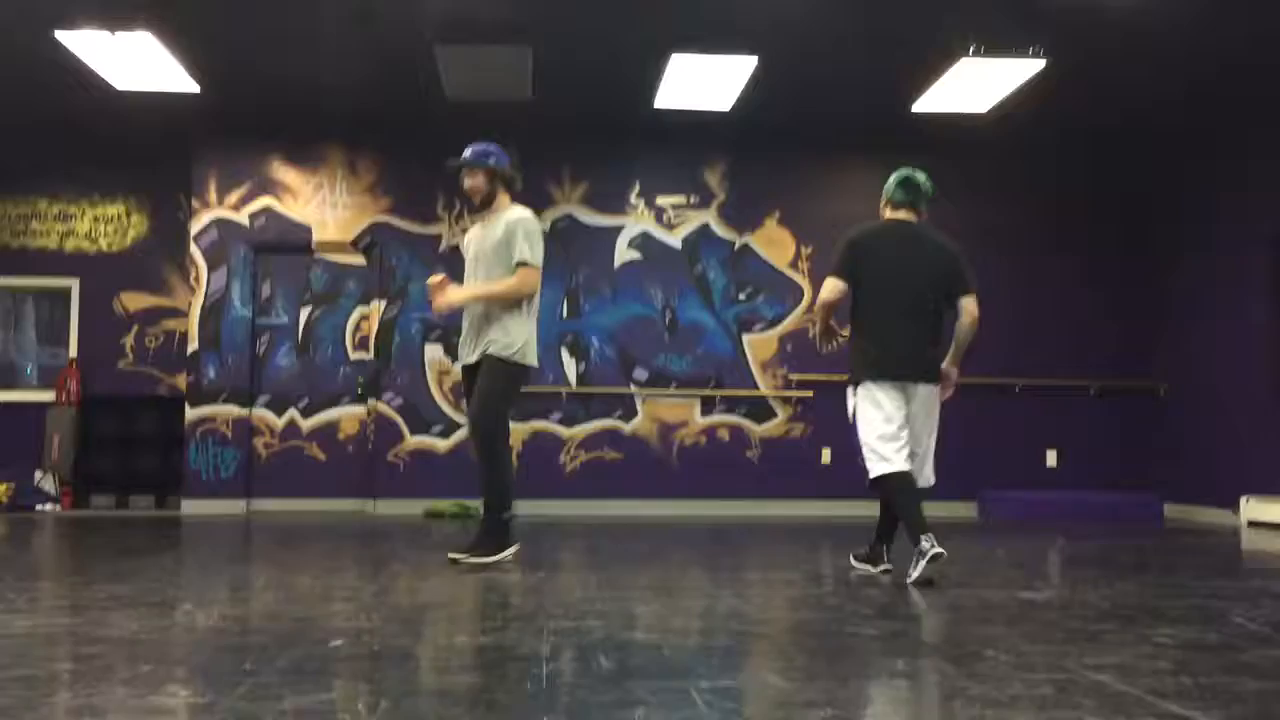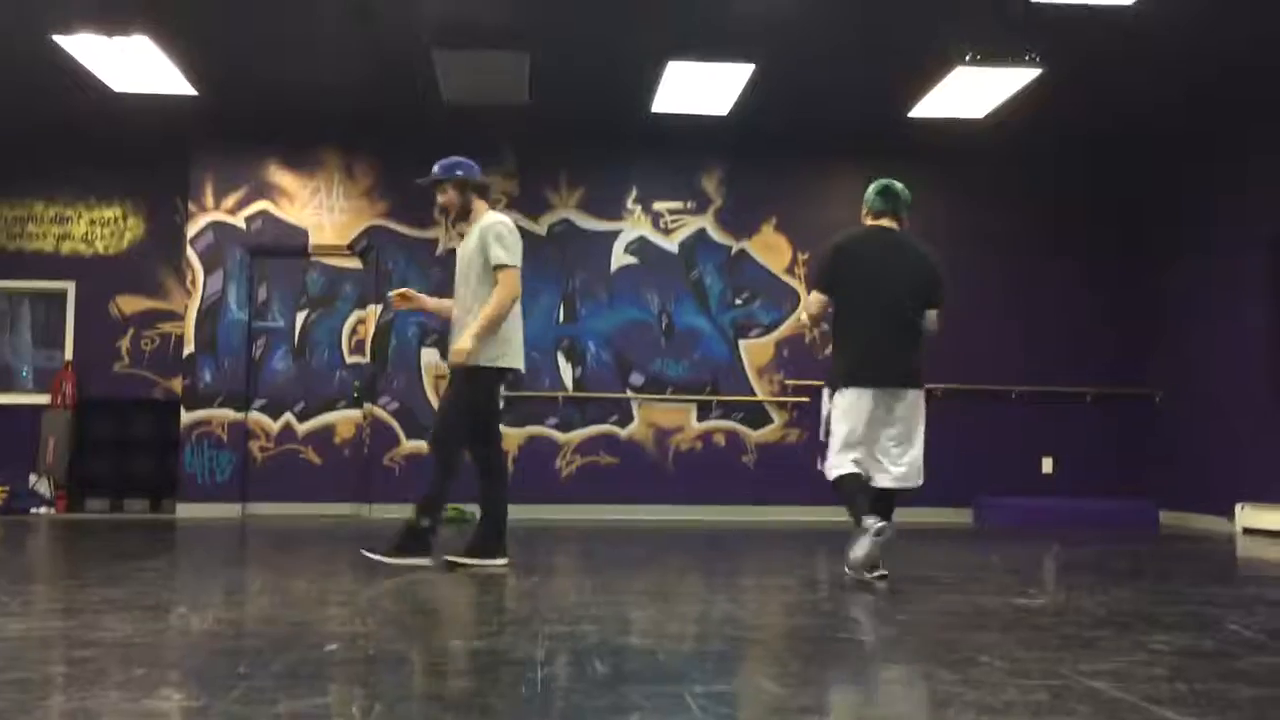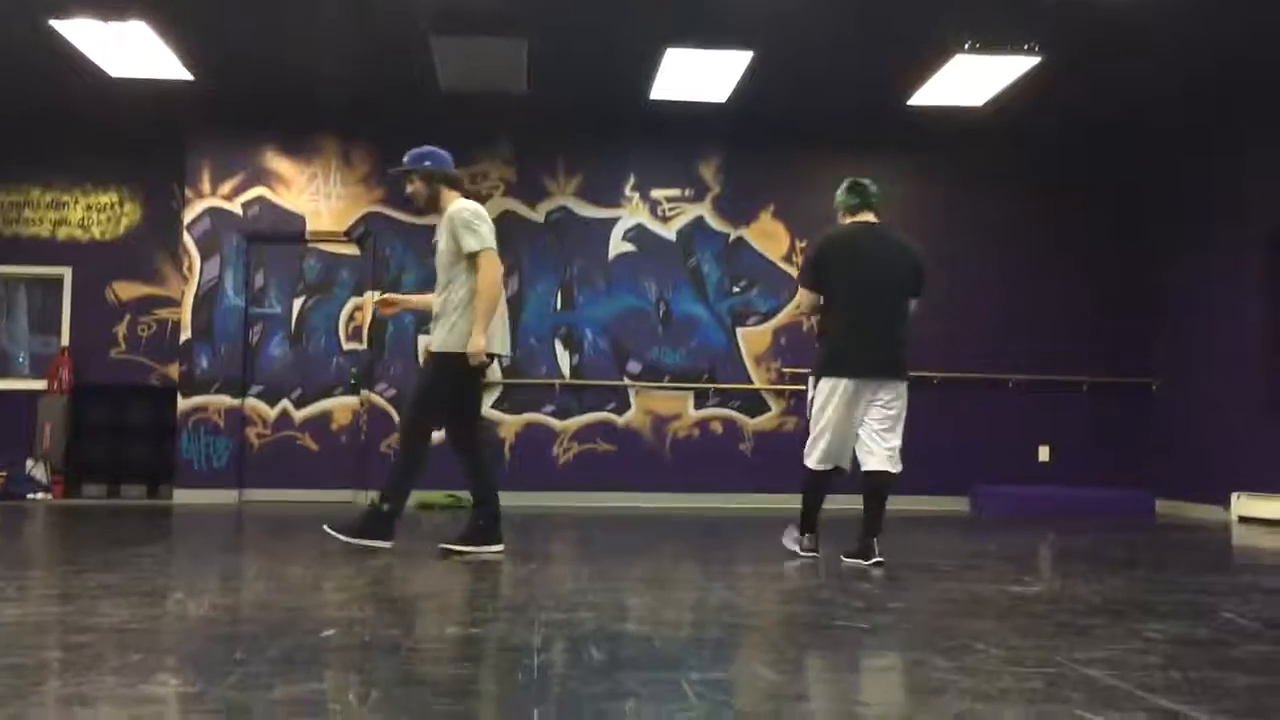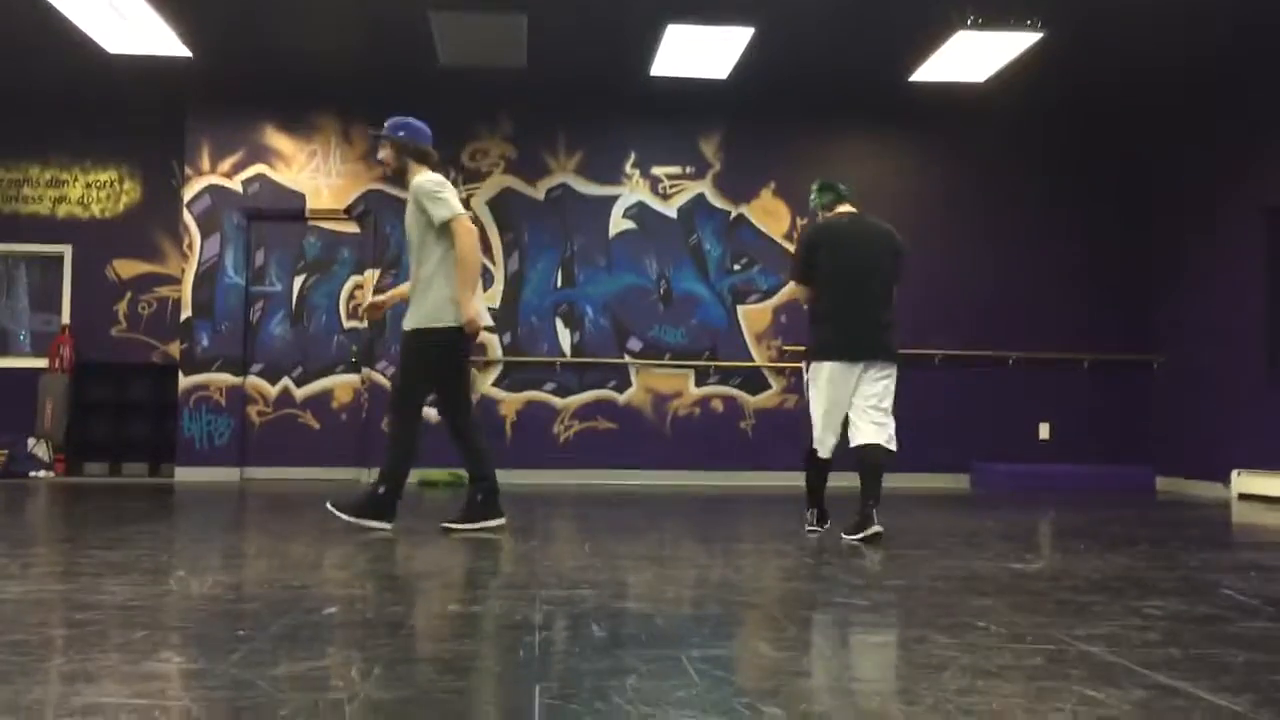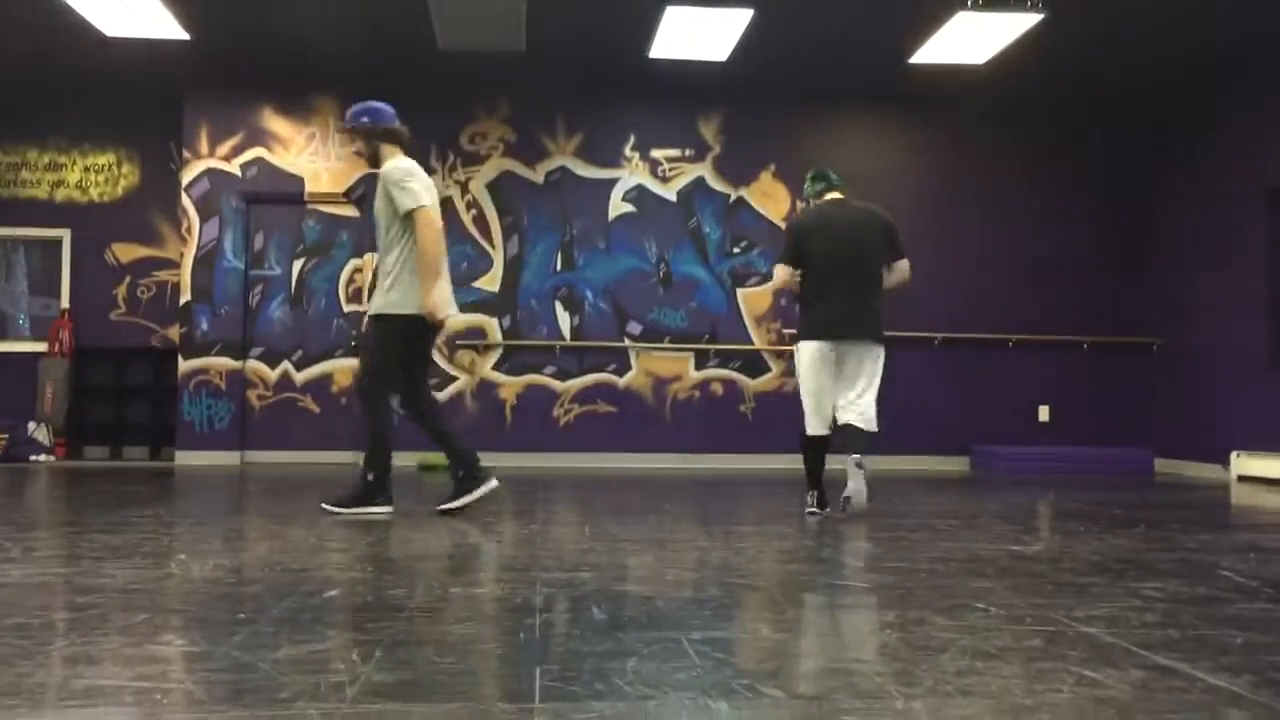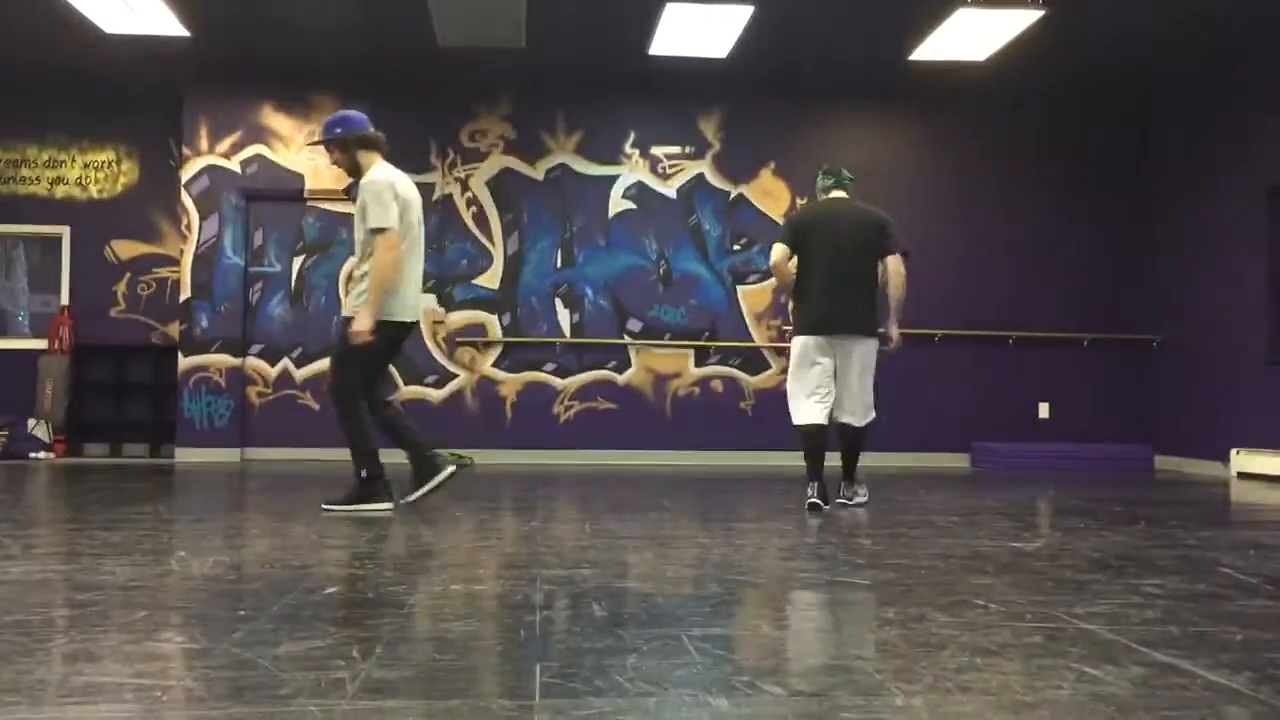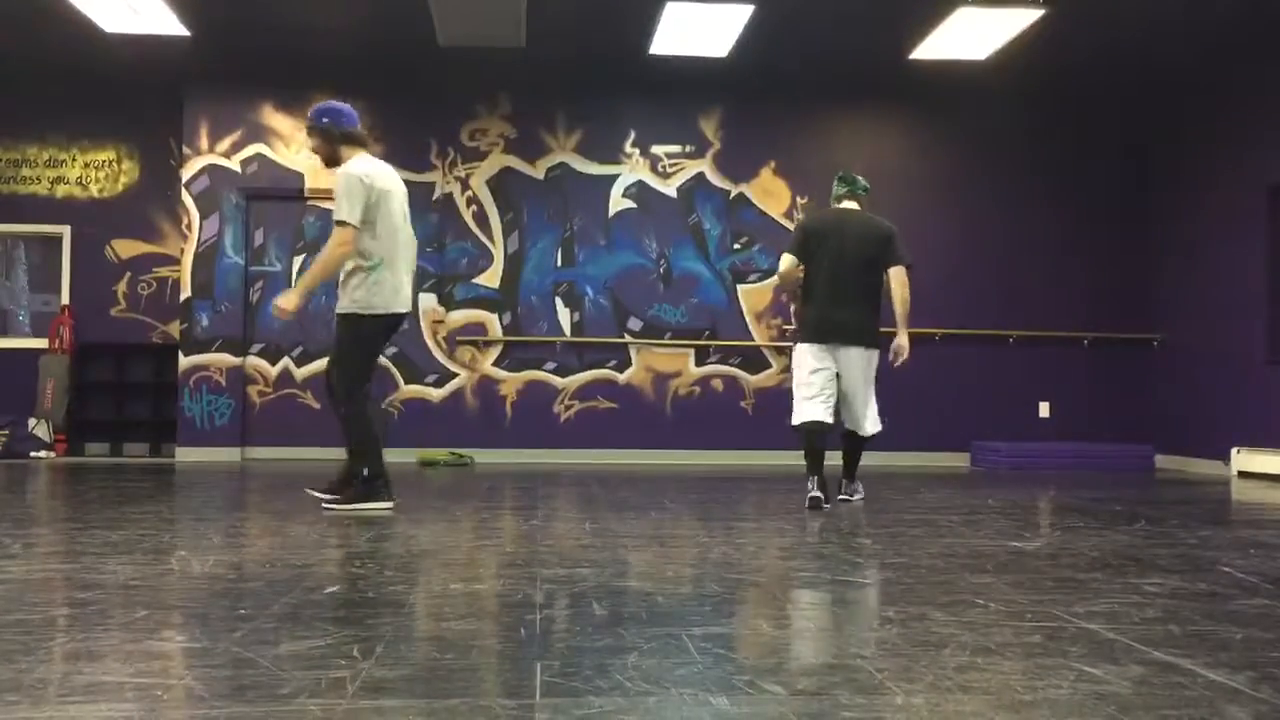
dt=0.2s
person 1, frame 1
left shoulder: (519, 221)
right shoulder: (476, 229)
left elbow: (526, 284)
left wrist: (464, 295)
right wrist: (450, 290)
left hip: (508, 350)
right hip: (475, 351)
left knee: (485, 430)
right knee: (490, 437)
left ankle: (496, 532)
right ankle: (498, 535)
person 1, frame 2
left shoulder: (495, 226)
right shoulder: (470, 236)
left elbow: (507, 289)
left wrist: (470, 337)
right wrist: (420, 301)
left hip: (482, 358)
right hip: (477, 358)
left knee: (445, 440)
right knee: (483, 446)
left ankle: (417, 539)
right ankle: (490, 542)
person 1, frame 3
left shoulder: (464, 212)
right shoulder: (452, 220)
left elbow: (491, 272)
left wrist: (479, 333)
right wrist: (404, 302)
left hip: (459, 346)
right hip: (460, 346)
left knee: (415, 427)
right knee: (464, 435)
left ankle: (380, 521)
right ankle: (486, 528)
person 1, frame 4
left shoulder: (426, 184)
right shoulder: (426, 189)
left elbow: (466, 236)
left wrist: (465, 300)
right wrist: (390, 297)
left hip: (436, 322)
right hip: (447, 321)
left knee: (404, 407)
right knee: (455, 411)
left ankle: (382, 504)
right ankle: (485, 502)
person 1, frame 5
left shoulder: (395, 172)
right shoulder: (409, 172)
left elbow: (429, 227)
left wrist: (431, 292)
left hip: (401, 308)
right hip: (413, 306)
left knee: (372, 392)
right knee: (414, 395)
left ankle: (374, 490)
right ankle: (471, 474)
person 1, frame 6
left shoulder: (376, 182)
right shoulder: (399, 179)
left elbow: (388, 252)
left wrist: (364, 311)
left hip: (379, 310)
right hip: (401, 309)
left knee: (345, 392)
right knee: (365, 392)
left ankle: (372, 486)
right ankle: (427, 462)
person 1, frame 7
left shoulder: (353, 174)
right shoulder: (386, 172)
left elbow: (343, 245)
right elbow: (405, 240)
left wrist: (298, 292)
left hip: (367, 303)
right hip: (390, 299)
left knee: (347, 390)
right knee: (345, 385)
left ankle: (373, 485)
right ankle: (357, 476)
person 2, frame 1
left shoulder: (861, 241)
right shoulder: (944, 250)
left elbow: (828, 297)
right elbow: (971, 313)
left wrist: (824, 328)
right wrist: (953, 361)
left hip: (874, 368)
right hip: (923, 371)
left knee: (888, 457)
right knee: (910, 460)
left ankle: (923, 538)
right ankle: (878, 550)
person 2, frame 2
left shoulder: (843, 248)
right shoulder: (922, 259)
left elbow: (815, 310)
right elbow: (931, 323)
left hip: (853, 373)
right hip: (904, 376)
left knee: (845, 459)
right knee: (893, 464)
left ankle: (869, 522)
right ankle: (871, 556)
person 2, frame 3
left shoulder: (828, 245)
right shoulder: (905, 250)
left elbow: (807, 305)
left hip: (839, 364)
right hip: (890, 367)
left knee: (824, 450)
right knee: (881, 453)
left ankle: (806, 534)
right ankle: (868, 543)
person 2, frame 4
left shoulder: (813, 235)
right shoulder: (888, 237)
left elbow: (804, 296)
left hip: (828, 349)
right hip: (878, 349)
left knee: (821, 433)
right knee: (874, 430)
left ankle: (815, 511)
right ankle: (867, 516)
person 2, frame 5
left shoulder: (801, 223)
right shoulder: (878, 219)
left elbow: (783, 279)
right elbow: (902, 272)
left hip: (816, 330)
right hip: (866, 330)
left knee: (816, 413)
right knee: (857, 408)
left ankle: (816, 494)
right ankle: (855, 463)
person 2, frame 6
left shoulder: (802, 217)
right shoulder: (876, 219)
left elbow: (776, 262)
right elbow: (896, 272)
left wrist: (796, 295)
right wrist: (893, 321)
left hip: (812, 325)
right hip: (859, 326)
left knee: (811, 405)
right knee: (854, 407)
left ankle: (816, 486)
right ankle: (849, 483)
person 2, frame 7
left shoulder: (811, 225)
right shoulder: (882, 230)
left elbow: (785, 271)
right elbow: (898, 280)
left wrist: (801, 303)
right wrist: (902, 333)
left hip: (815, 331)
right hip: (861, 334)
left knee: (812, 407)
right knee: (858, 413)
left ankle: (817, 482)
right ankle: (849, 482)
